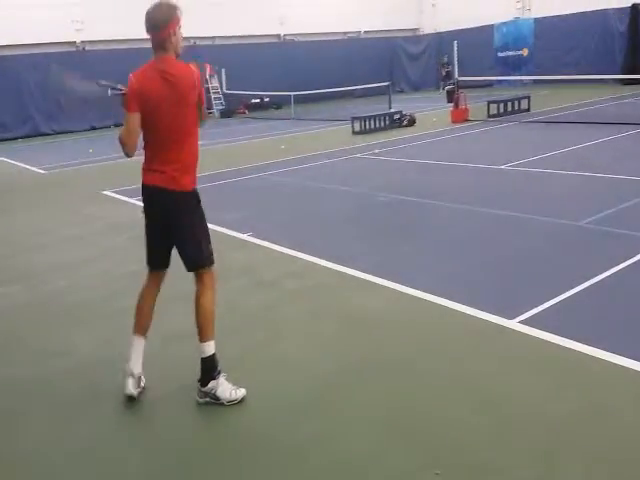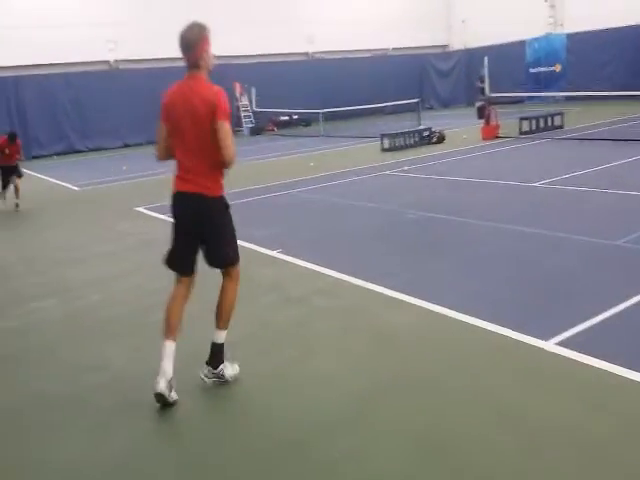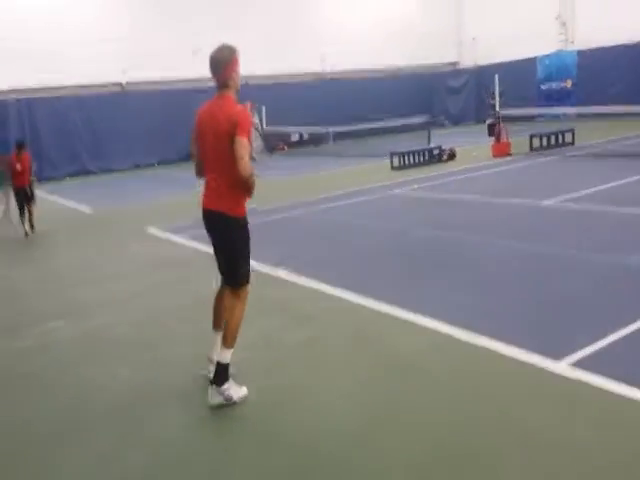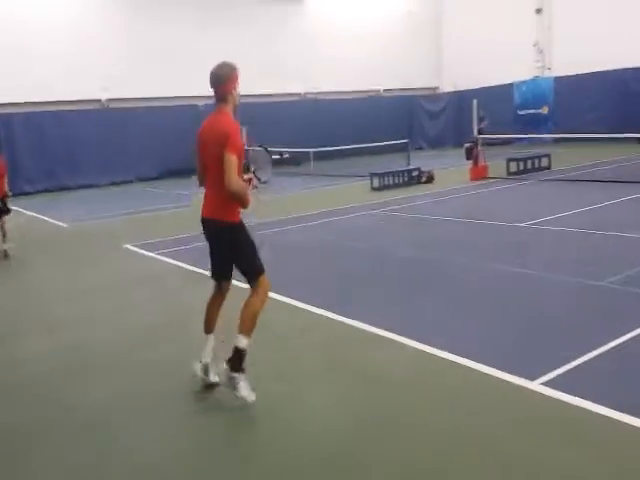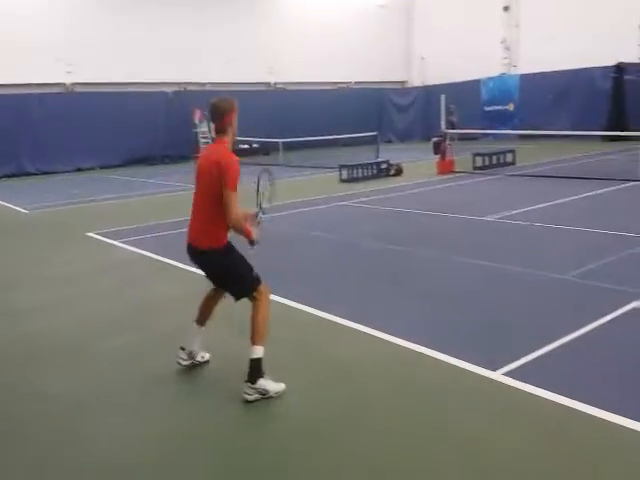
dt=0.3s
person 1, frame 1
left shoulder: (137, 82)
right shoulder: (190, 75)
left elbow: (128, 146)
left hip: (152, 190)
right hip: (182, 192)
left knee: (155, 275)
right knee: (204, 278)
left ankle: (134, 370)
right ankle: (210, 378)
person 1, frame 2
left shoulder: (171, 96)
right shoulder: (216, 95)
left elbow: (162, 152)
right elbow: (227, 157)
right wrist: (212, 155)
left hip: (182, 197)
right hip: (210, 198)
left knee: (183, 281)
right knee: (230, 273)
left ankle: (165, 374)
right ankle: (215, 362)
person 1, frame 3
left shoulder: (202, 113)
right shoulder: (239, 114)
left elbow: (199, 168)
right elbow: (244, 170)
right wrist: (251, 184)
left hip: (210, 209)
right hip: (230, 212)
left knee: (228, 281)
right knee: (239, 293)
left ankle: (218, 354)
right ankle: (221, 382)
person 1, frame 4
left shoulder: (205, 126)
right shoulder: (231, 128)
right elbow: (230, 184)
left wrist: (239, 181)
right wrist: (245, 196)
left hip: (209, 217)
right hip: (226, 219)
left knee: (221, 287)
right knee: (260, 284)
left ankle: (207, 363)
right ankle: (236, 365)
person 1, frame 5
left shoulder: (205, 156)
right shoulder: (229, 161)
right elbow: (231, 218)
left wrist: (240, 219)
right wrist: (248, 232)
left hip: (195, 244)
right hip: (215, 246)
left knee: (219, 288)
right knee: (260, 296)
left ankle: (189, 350)
right ankle: (255, 380)
